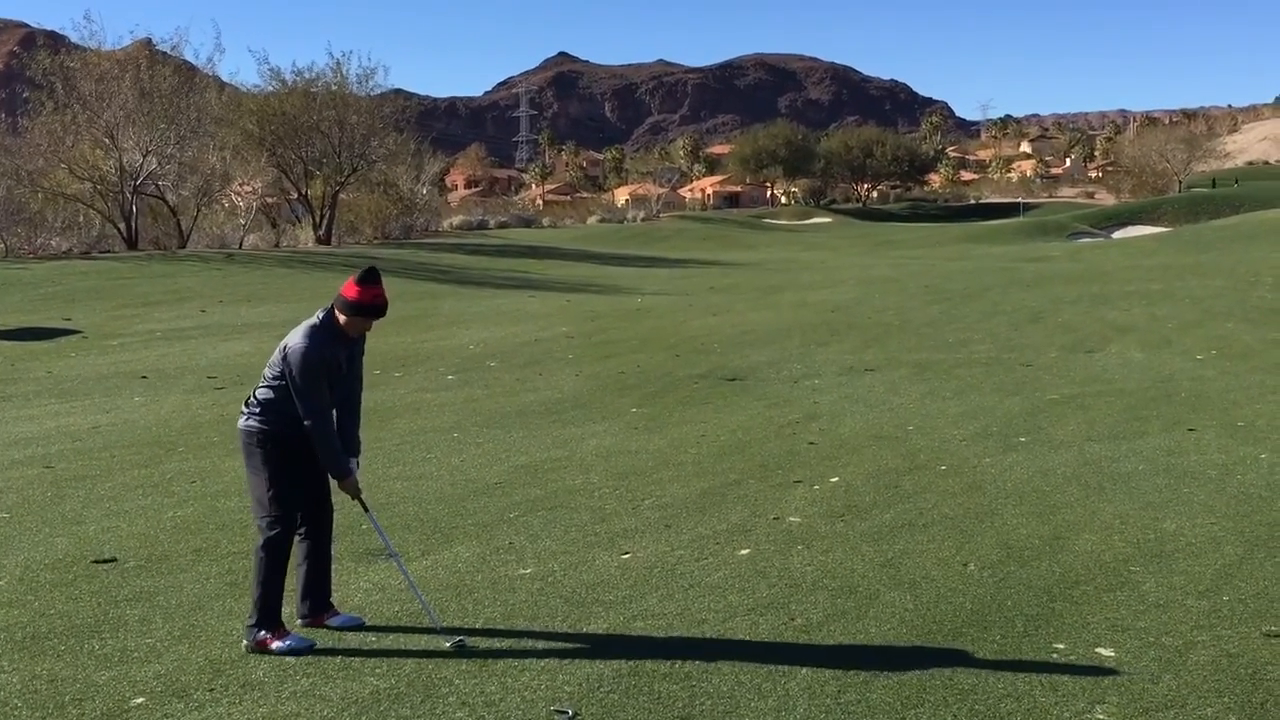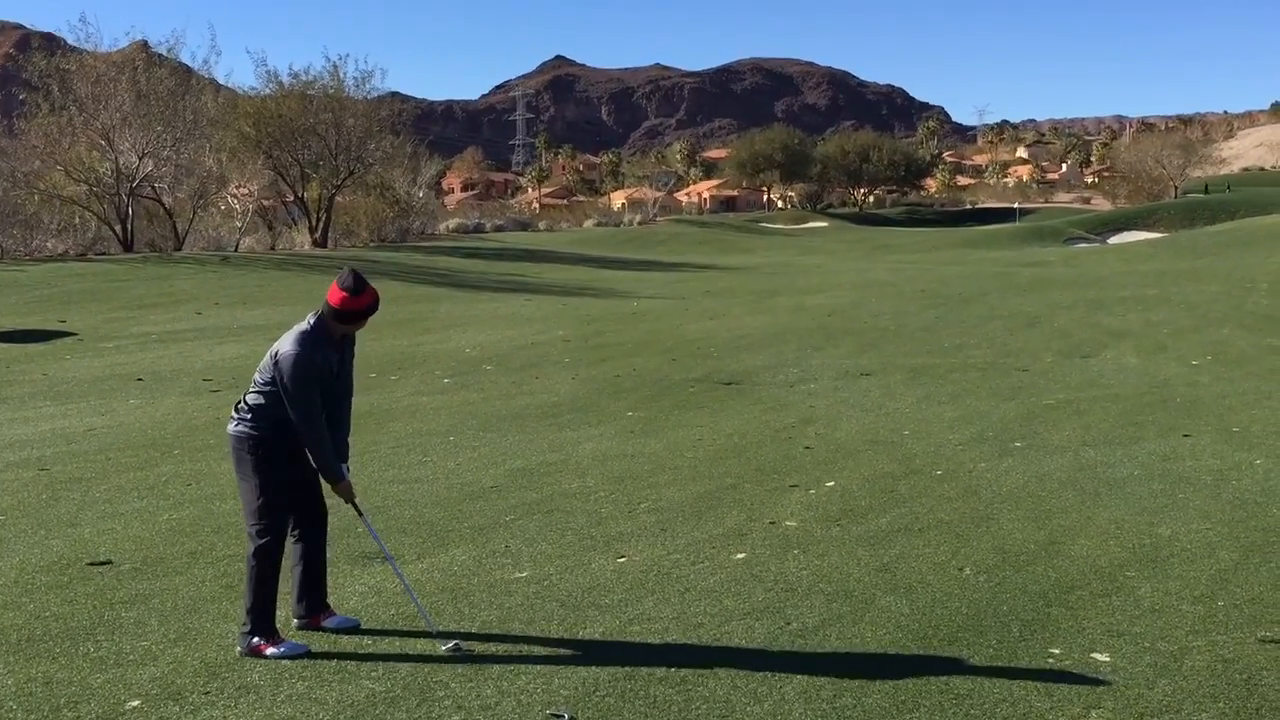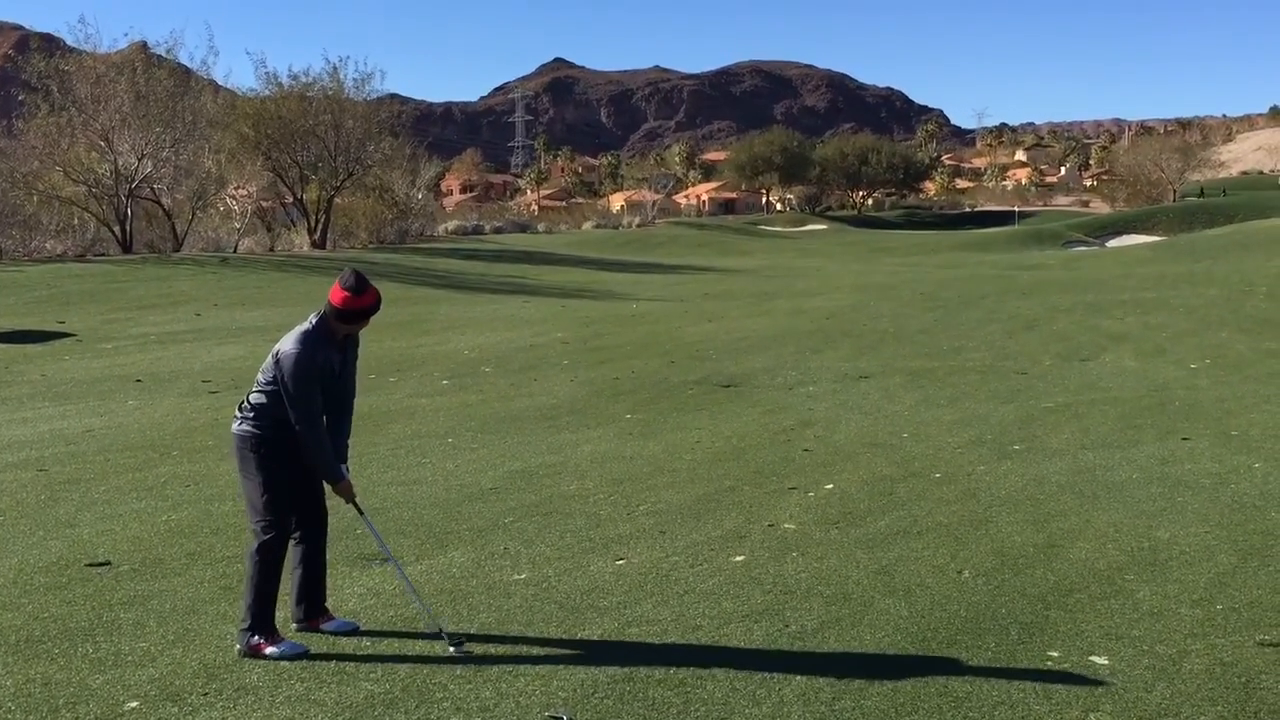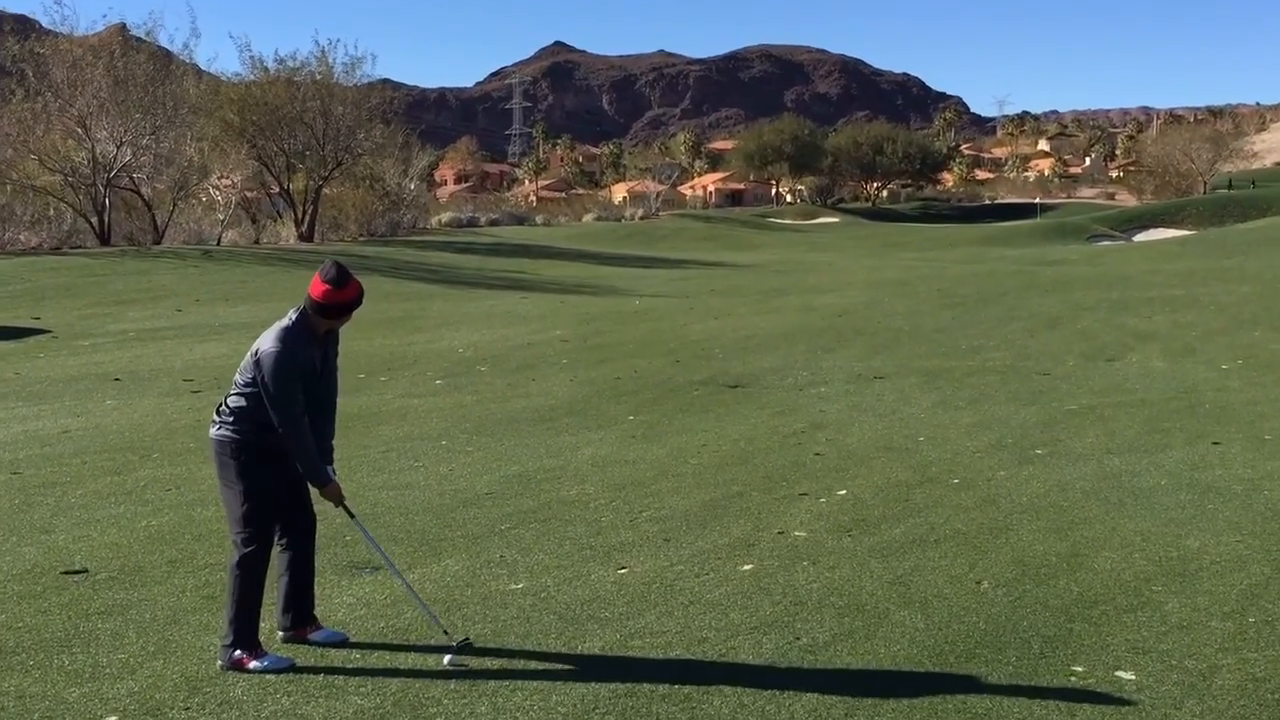
dt=0.3s
person 1, frame 1
left shoulder: (351, 337)
right shoulder: (306, 345)
left elbow: (349, 399)
right elbow: (317, 416)
left wrist: (350, 458)
right wrist: (341, 472)
left hip: (297, 433)
right hip: (267, 434)
left knee: (318, 516)
right knee: (279, 526)
left ankle: (315, 608)
right ankle: (262, 627)
person 1, frame 2
left shoulder: (342, 339)
right shoulder: (297, 351)
left elbow: (339, 402)
right elbow: (310, 422)
left wrist: (340, 463)
right wrist: (335, 476)
left hip: (288, 436)
right hip: (257, 440)
left knee: (312, 518)
right knee: (269, 533)
left ankle: (311, 609)
right ankle: (256, 634)
person 1, frame 3
left shoulder: (344, 340)
right shoulder: (299, 351)
left elbow: (341, 403)
right elbow: (308, 421)
left wrist: (339, 463)
right wrist: (334, 476)
left hip: (291, 438)
right hip: (261, 439)
left knee: (313, 521)
right knee: (273, 531)
left ankle: (310, 611)
right ankle: (255, 632)
person 1, frame 4
left shoulder: (325, 336)
right shoulder: (279, 349)
left elbow: (322, 403)
right elbow: (291, 422)
left wrist: (325, 464)
right wrist: (321, 479)
left hip: (273, 442)
right hip: (241, 444)
left knee: (300, 525)
right knee: (255, 541)
left ankle: (297, 621)
right ankle: (238, 647)
